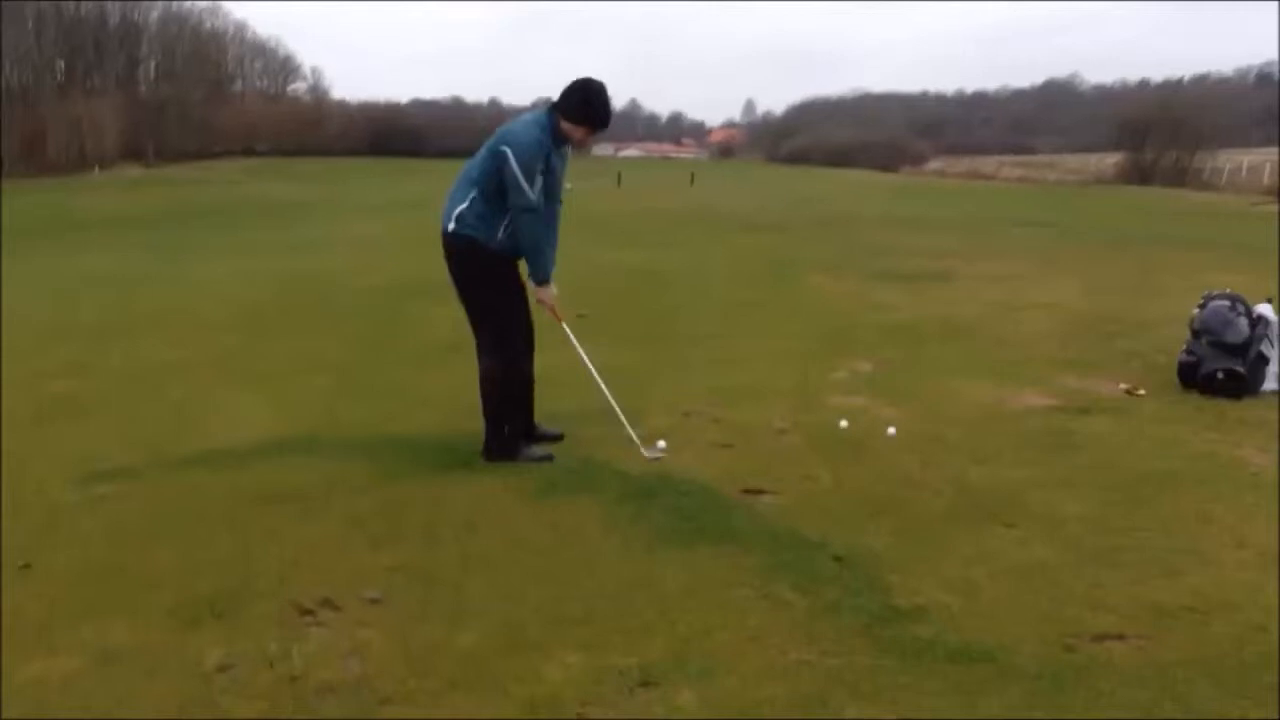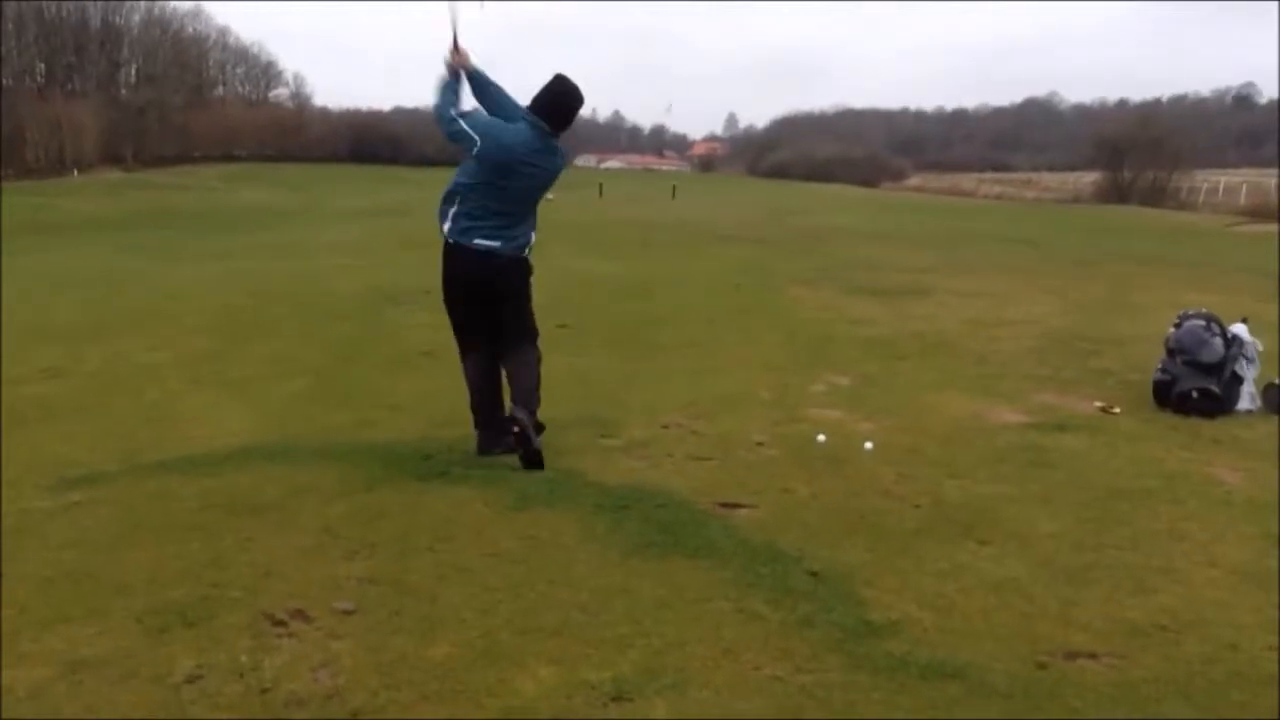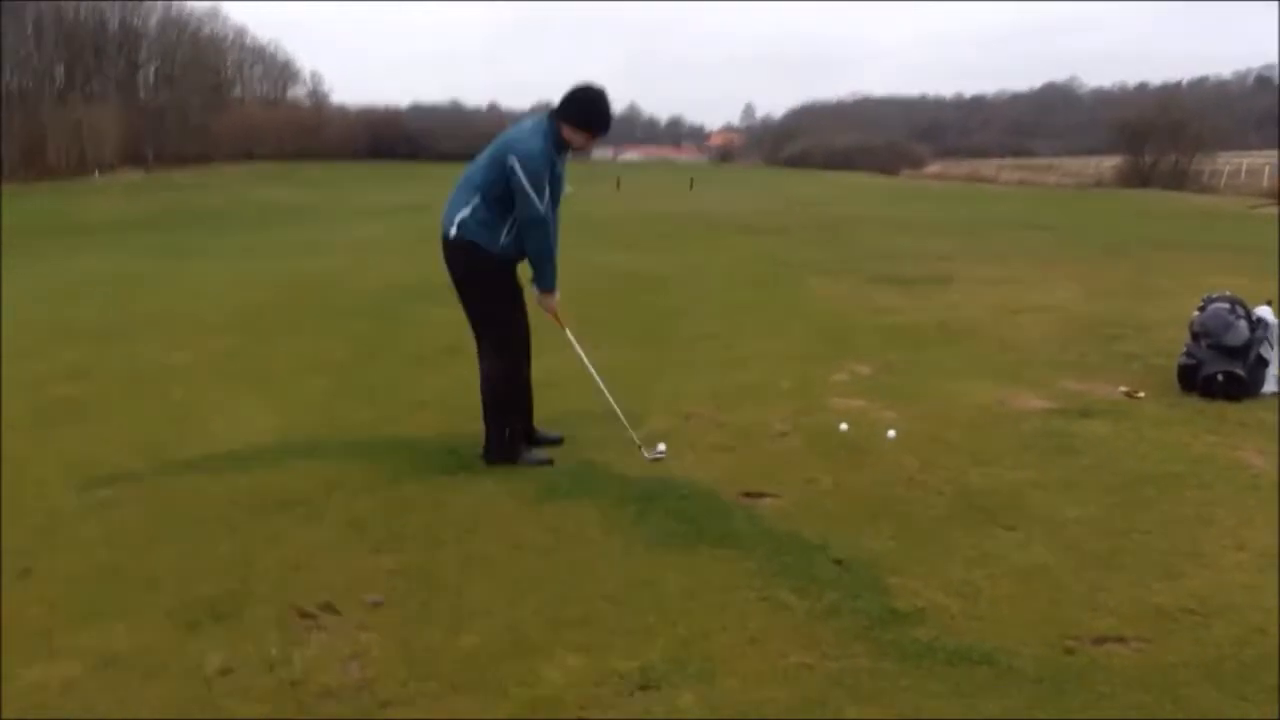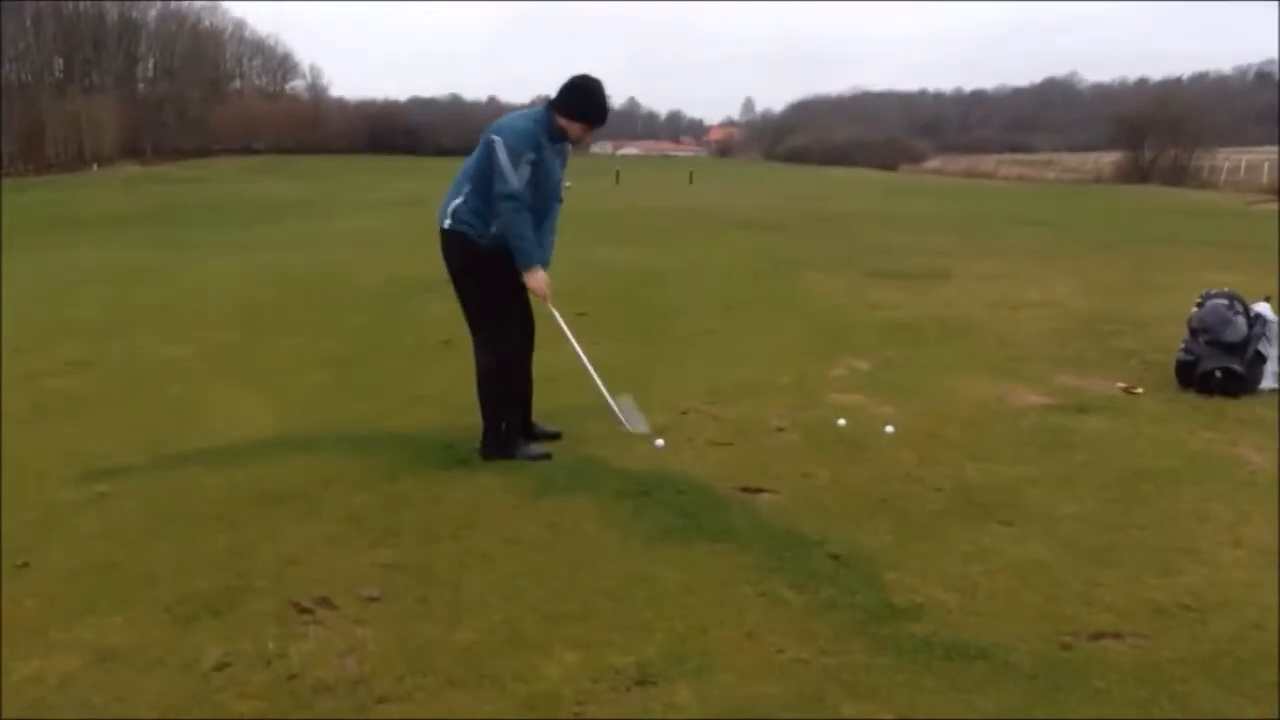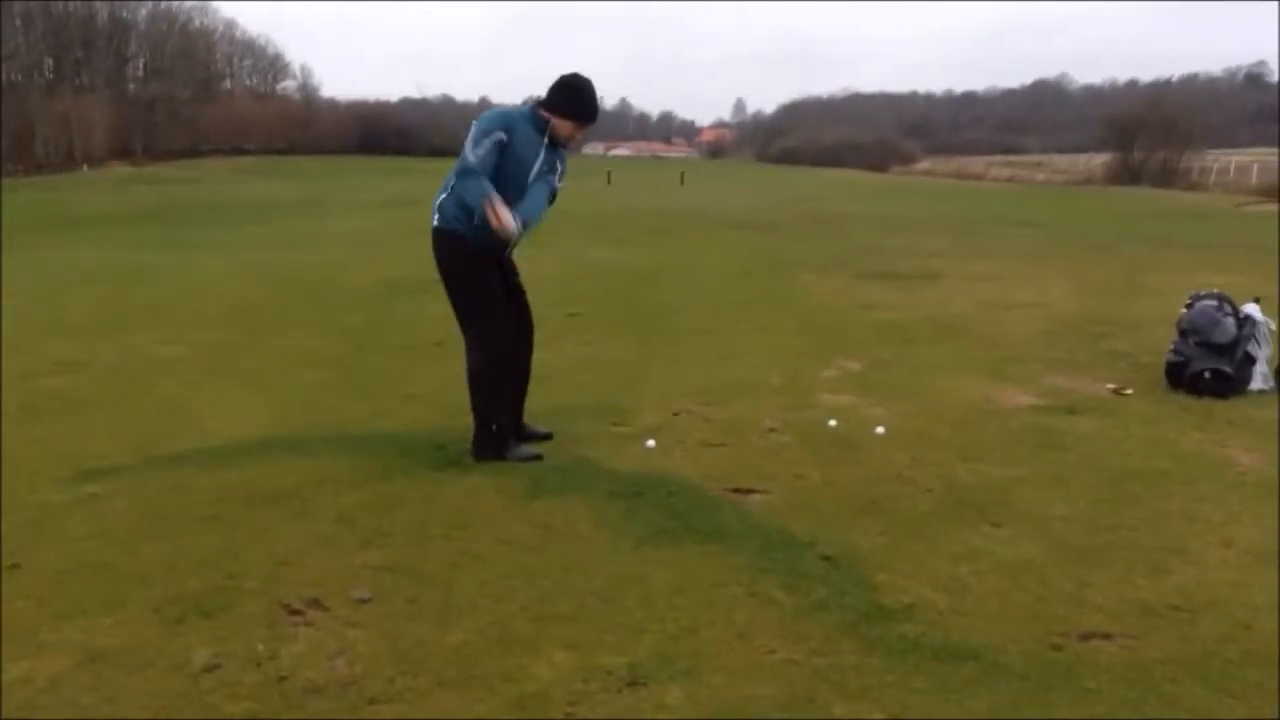
dt=1s
person 1, frame 1
left shoulder: (552, 144)
right shoulder: (526, 141)
left elbow: (548, 210)
right elbow: (527, 212)
left wrist: (542, 272)
right wrist: (542, 278)
left hip: (493, 244)
right hip: (471, 241)
left knee: (518, 336)
right knee: (501, 341)
left ankle: (520, 424)
right ankle: (502, 441)
person 1, frame 2
left shoulder: (494, 135)
right shoulder: (552, 159)
left elbow: (447, 115)
right elbow: (512, 114)
left wrist: (455, 72)
right wrist: (471, 71)
left hip: (460, 254)
right hip: (509, 260)
left knee: (476, 345)
right knee: (520, 342)
left ankle: (490, 431)
right ankle: (523, 412)
person 1, frame 3
left shoulder: (550, 142)
right shoulder: (530, 149)
left elbow: (546, 217)
right elbow: (535, 221)
left wrist: (544, 279)
right wrist: (546, 285)
left hip: (491, 246)
right hip: (472, 244)
left knee: (514, 339)
right knee: (501, 343)
left ankle: (520, 428)
right ankle: (502, 444)
person 1, frame 4
left shoulder: (557, 145)
right shoulder: (516, 133)
left elbow: (549, 207)
right elbow: (510, 202)
left wrist: (541, 263)
right wrist: (530, 266)
left hip: (497, 243)
right hip: (468, 238)
left knee: (520, 332)
right knee: (497, 337)
left ankle: (519, 422)
right ankle: (499, 438)
person 1, frame 5
left shoulder: (555, 153)
right shoulder: (499, 123)
left elbow: (541, 194)
right elbow: (469, 176)
left wrist: (515, 221)
right wrist: (491, 206)
left hip: (494, 244)
right hip: (459, 236)
left knee: (518, 331)
right knee: (489, 337)
left ankle: (510, 422)
right ankle: (491, 438)
